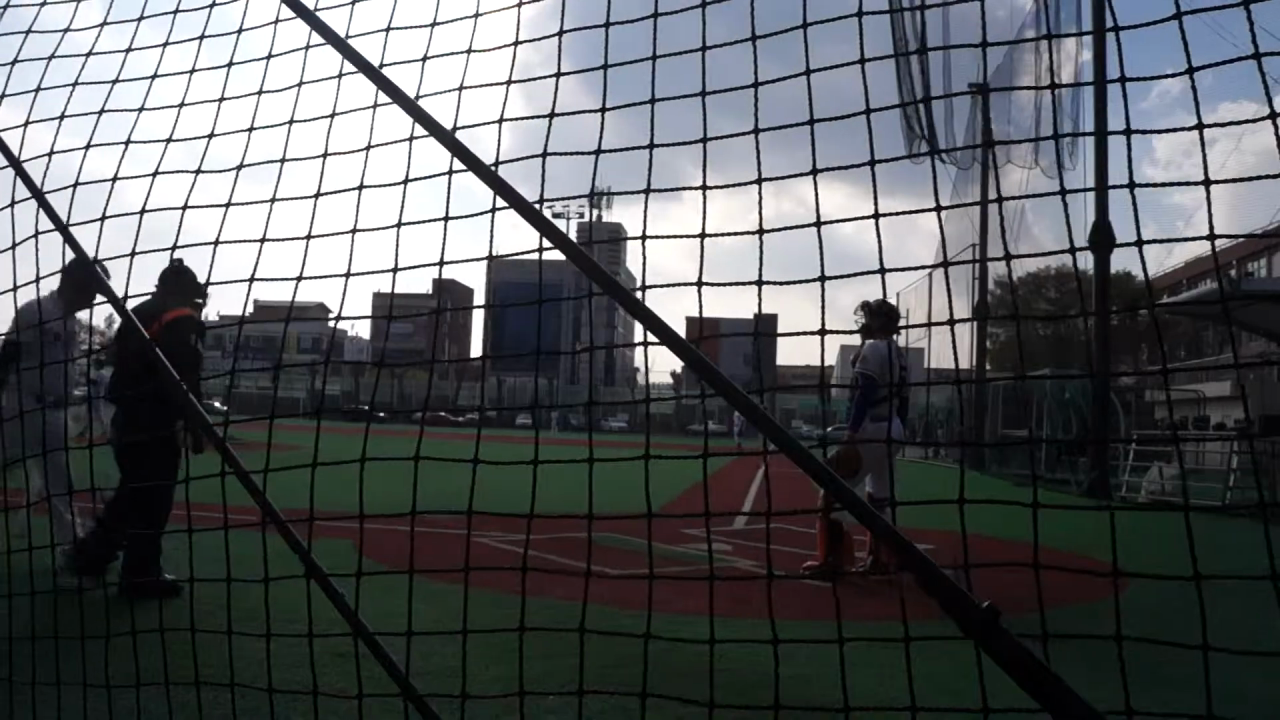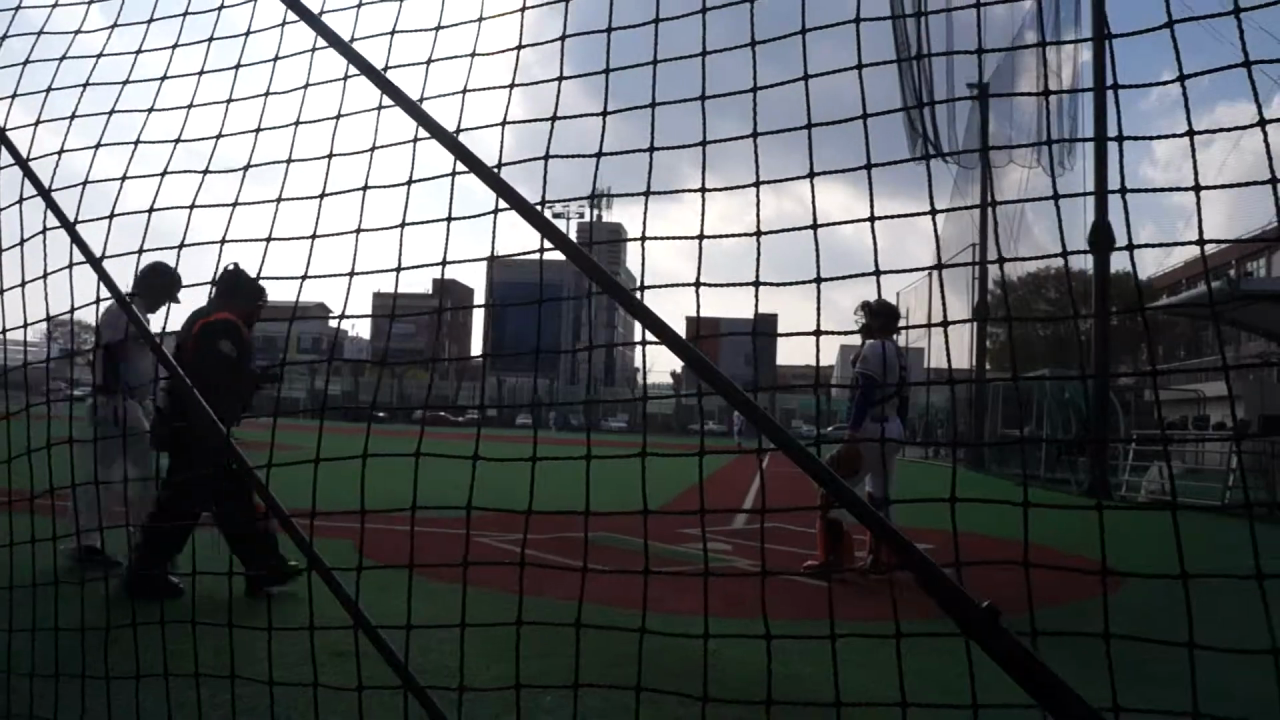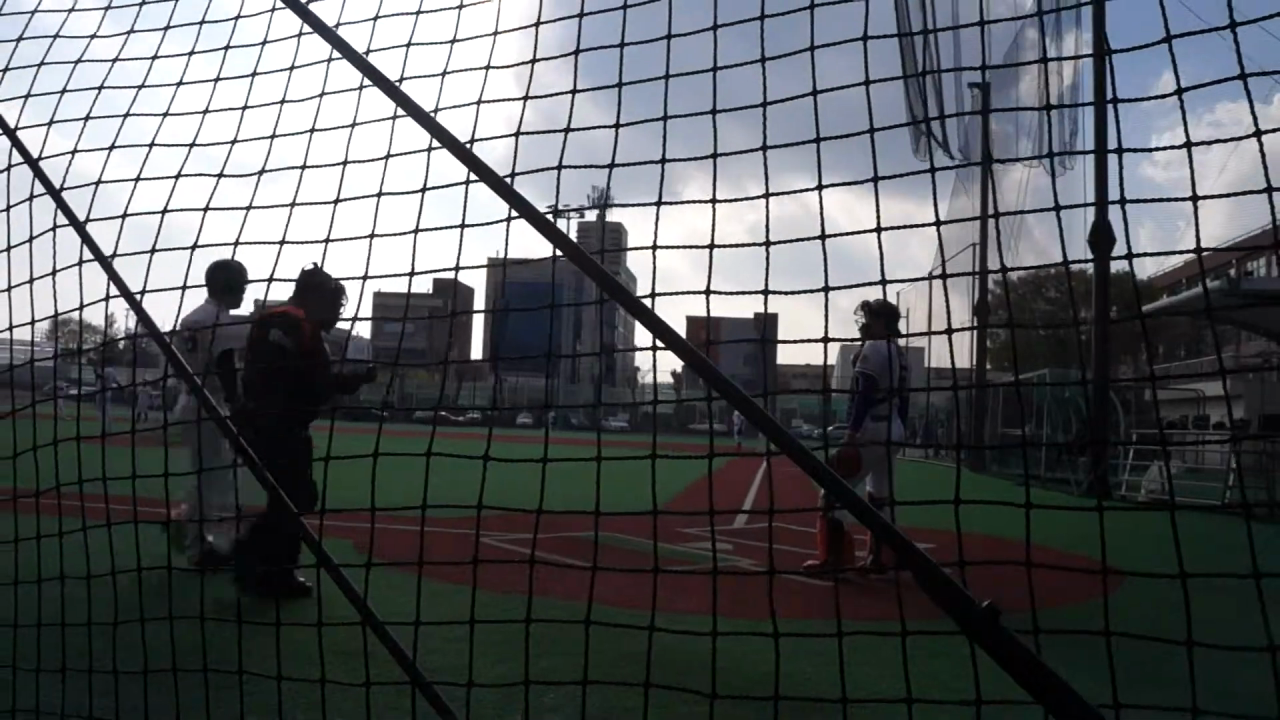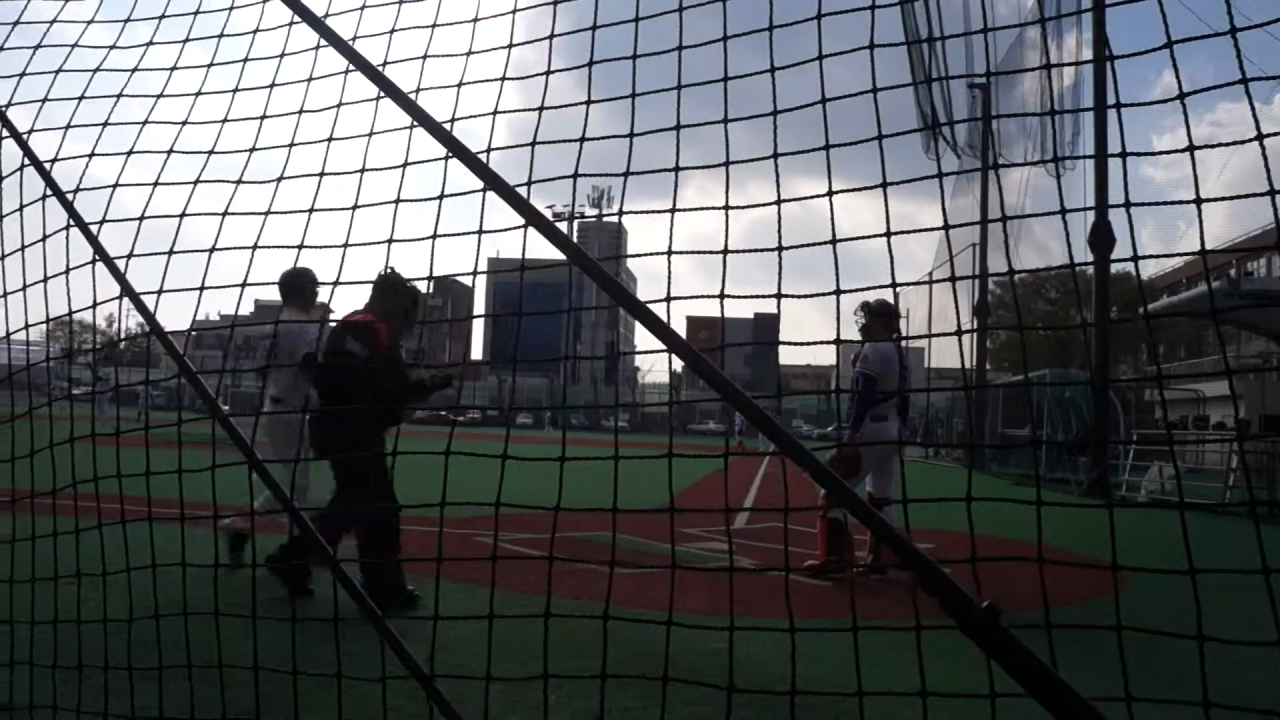
dt=0.4s
person 1, frame 1
left shoulder: (134, 317)
right shoulder: (184, 322)
left elbow: (127, 370)
right elbow: (186, 380)
right wrist: (195, 427)
left hip: (127, 419)
right hip: (157, 424)
left knee: (133, 493)
right knee: (153, 499)
left ankle: (92, 554)
right ankle: (140, 575)
person 1, frame 2
left shoulder: (202, 322)
right shoulder: (223, 327)
right elbow: (220, 386)
left wrist: (261, 378)
right wrist: (217, 434)
left hip: (196, 428)
right hip: (199, 431)
left knee: (235, 498)
right knee: (181, 504)
left ankle: (267, 568)
right ankle: (146, 574)
person 1, frame 3
left shoulder: (305, 329)
right shoulder: (284, 322)
left elbow: (318, 383)
right elbow: (263, 375)
left wrist: (357, 378)
right wrist: (262, 420)
left hip: (287, 430)
right hip: (275, 429)
left knee: (287, 499)
right knee: (296, 497)
left ankle: (272, 574)
right ankle: (263, 571)
person 1, frame 4
left shoulder: (379, 335)
right shoulder: (361, 330)
left elbow: (391, 391)
right elbow: (338, 383)
left wrist: (429, 386)
right wrist: (330, 427)
left hip: (365, 438)
right hip: (353, 437)
left knee: (349, 506)
right knee: (377, 509)
left ankle: (293, 562)
right ankle: (384, 589)
person 2, frame 1
left shoulder: (71, 318)
right shoulder: (35, 311)
left wrist: (63, 406)
left hip: (54, 411)
left knee: (60, 480)
left ankle: (70, 545)
person 2, frame 2
left shoulder: (132, 315)
right shoulder: (122, 312)
right elbow: (109, 357)
left wrist: (146, 403)
right wrist: (112, 401)
left hip: (123, 405)
right hip: (121, 405)
left knee: (103, 477)
right knee: (146, 472)
left ankle: (86, 542)
person 2, frame 3
left shoulder: (190, 318)
right shoulder: (223, 319)
right elbow: (226, 367)
right wrist: (235, 405)
left hip: (190, 403)
left knee: (211, 475)
right knee: (213, 478)
left ankle: (183, 519)
right ankle: (202, 548)
person 2, frame 4
left shoulder: (270, 327)
right shoulder: (302, 327)
left elbow: (263, 370)
left hip: (273, 410)
right hip: (292, 413)
left knee: (297, 481)
right knee: (290, 482)
right ankle: (240, 526)
person 3, frame 1
left shoulder: (873, 348)
right shoulder: (898, 353)
left elbow: (864, 395)
right elbow: (903, 399)
left wrist: (850, 435)
left hip: (872, 429)
right hip: (892, 430)
right knee: (881, 497)
left ankle: (833, 559)
right ankle: (878, 559)
person 3, frame 2
left shoulder: (873, 348)
right shoulder: (898, 354)
left elbow: (864, 395)
right elbow: (903, 400)
left wrist: (851, 435)
left hip: (872, 429)
right hip: (893, 430)
right knee: (880, 496)
left ankle: (832, 558)
right ankle: (879, 558)
person 3, frame 3
left shoulder: (873, 348)
right shoulder: (899, 354)
left elbow: (864, 395)
right elbow: (903, 400)
left wrist: (851, 434)
left hip: (872, 429)
right hip: (893, 430)
right knee: (881, 496)
left ankle: (833, 558)
right ankle: (878, 558)
person 3, frame 4
left shoulder: (873, 349)
right shoulder: (899, 354)
left elbow: (864, 395)
right elbow: (903, 400)
left wrist: (851, 434)
left hip: (872, 429)
right hip: (893, 429)
right knee: (882, 497)
left ankle: (834, 558)
right ankle: (878, 558)
